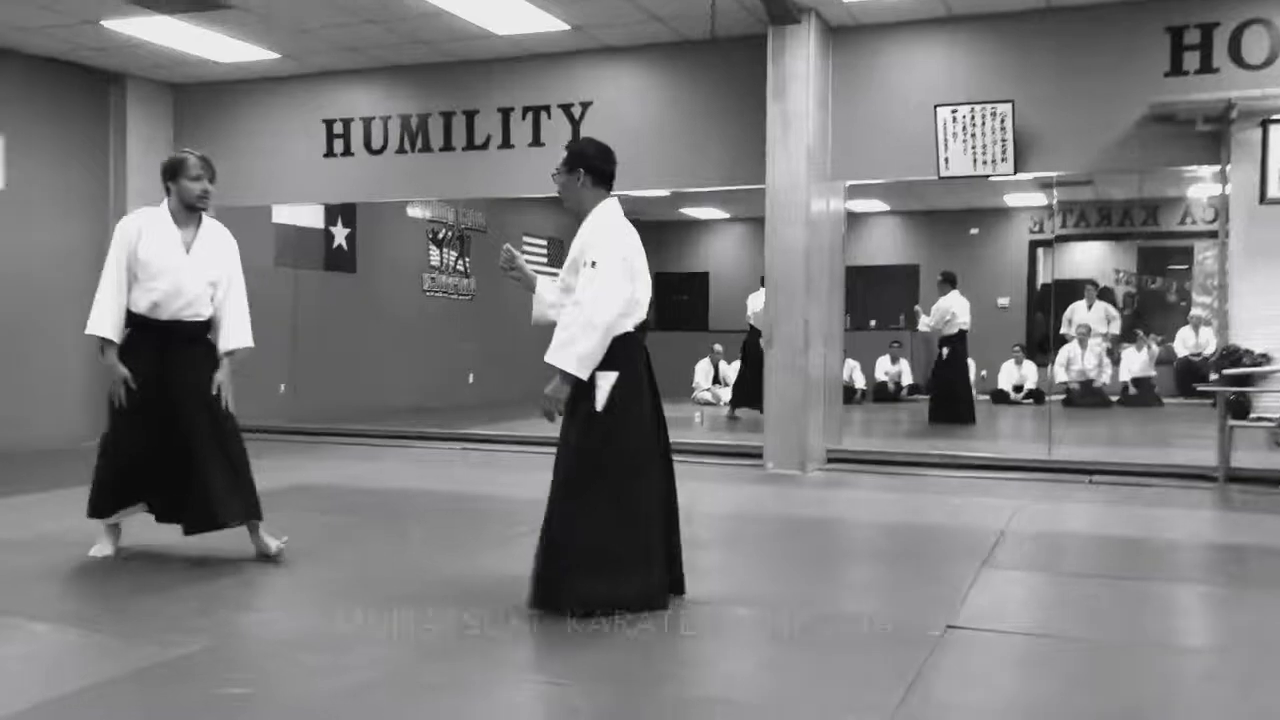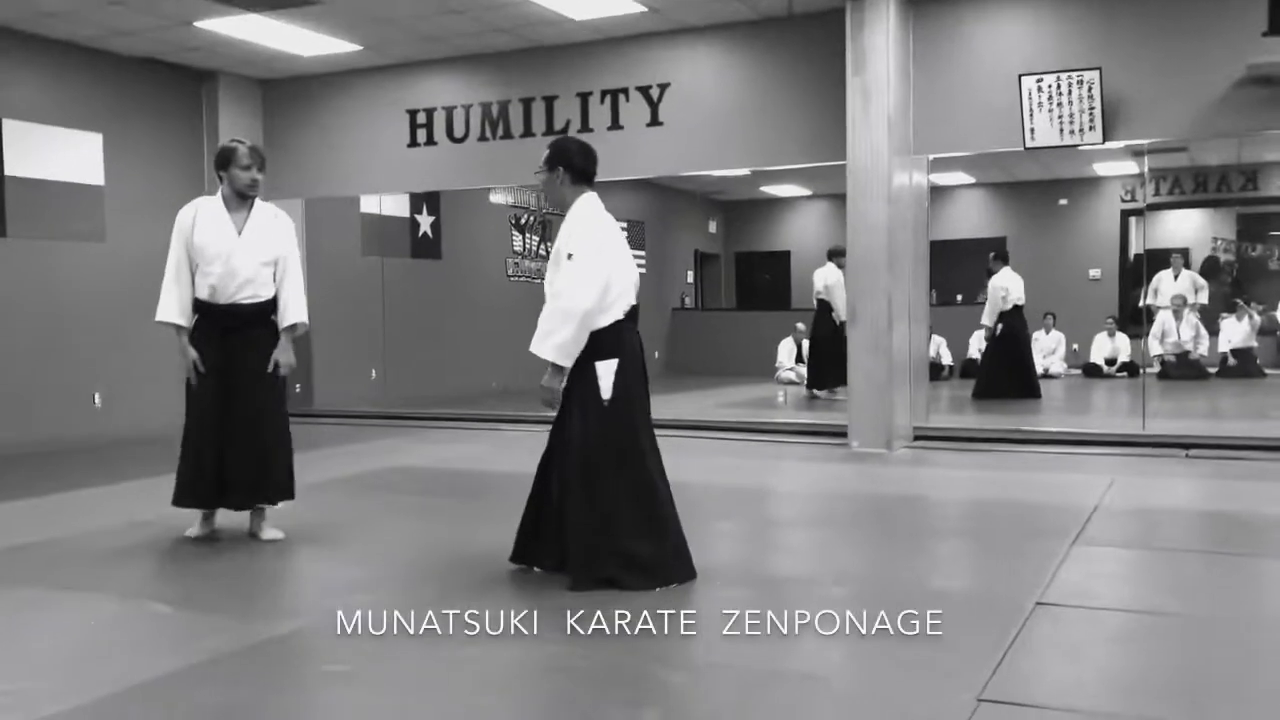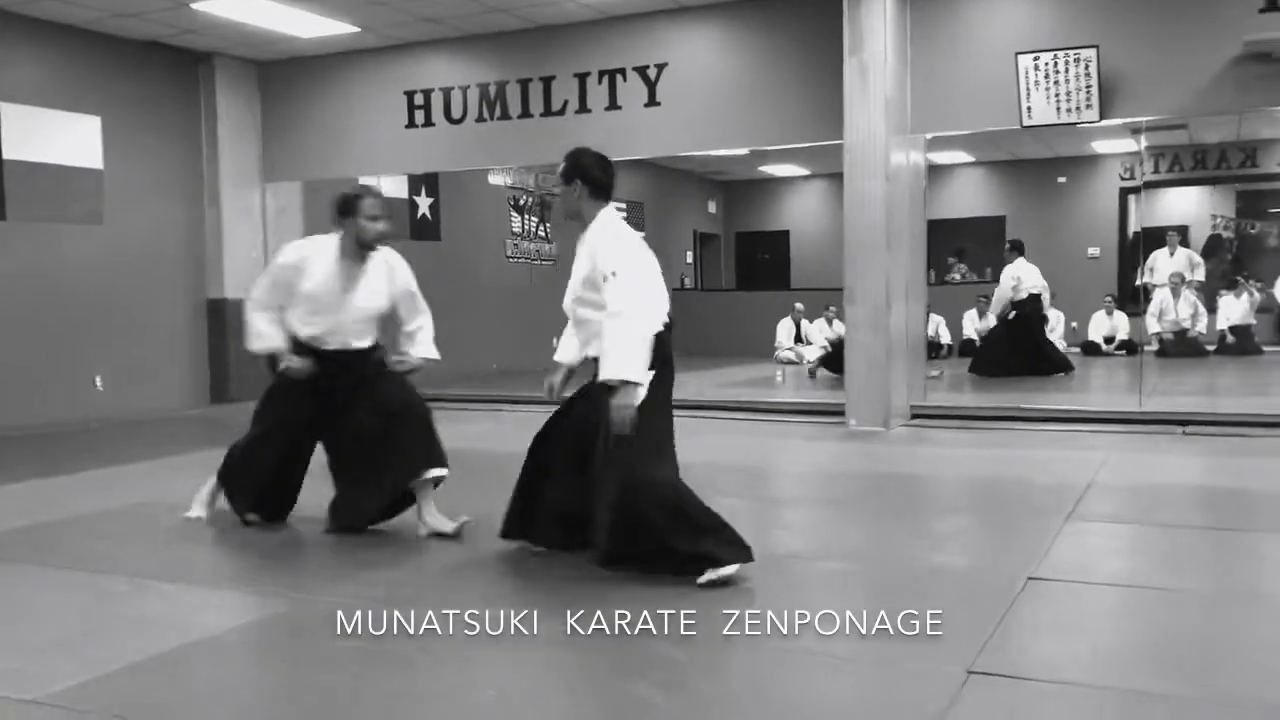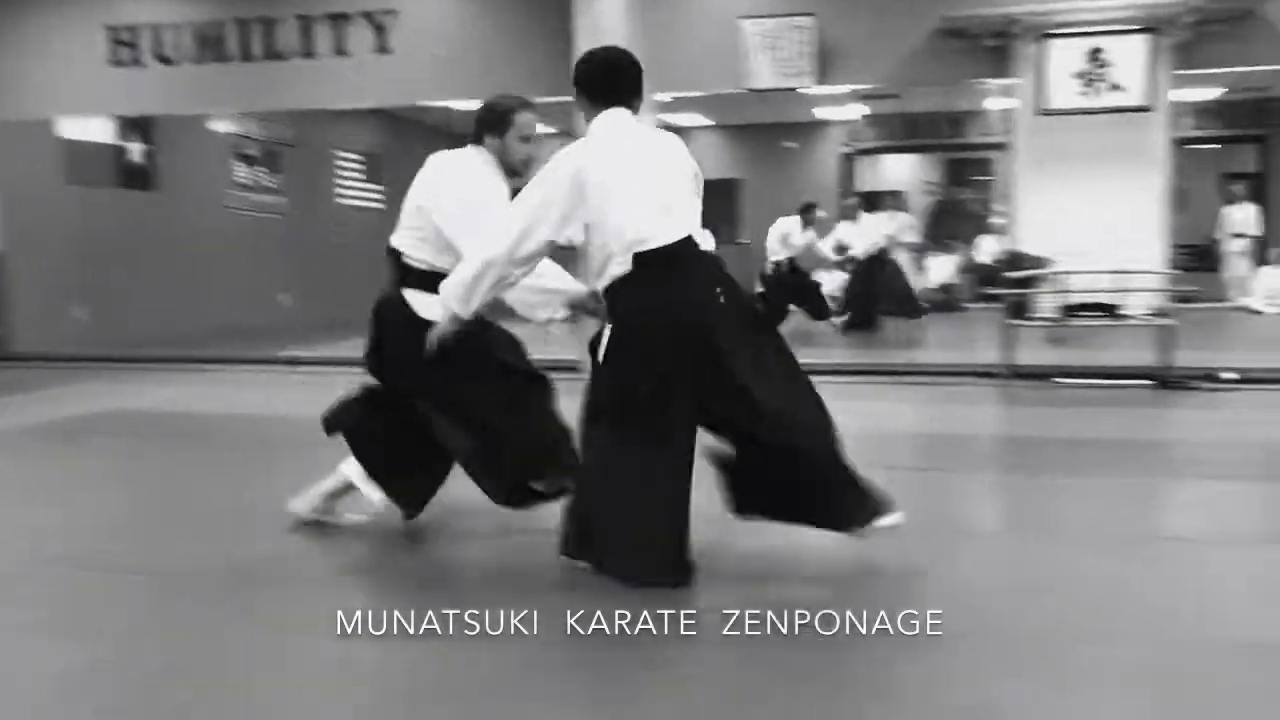
dt=0.7s
person 1, frame 1
left shoulder: (604, 231)
right shoulder: (604, 229)
left elbow: (596, 312)
right elbow: (579, 300)
left wrist: (563, 376)
right wrist: (528, 279)
left hip: (608, 370)
right hip: (615, 369)
left knee: (593, 481)
right knee: (620, 480)
left ankle: (600, 589)
right ankle: (634, 584)
person 1, frame 2
left shoulder: (583, 224)
right shoulder: (591, 220)
left elbow: (575, 302)
left wrist: (556, 367)
right wrist: (564, 364)
left hip: (604, 356)
right hip: (602, 353)
left knee: (619, 462)
right knee: (575, 458)
left ankle: (657, 564)
right ankle: (562, 552)
person 1, frame 3
left shoulder: (613, 240)
right shoulder: (596, 239)
left elbow: (631, 316)
left wrist: (626, 386)
right wrist: (565, 365)
left hip: (634, 369)
right hip: (618, 367)
left knee: (635, 466)
right knee: (563, 442)
left ankle: (717, 550)
right ankle: (559, 528)
person 1, frame 4
left shoulder: (571, 163)
right shoulder: (671, 148)
left elbow: (508, 245)
left wrist: (452, 312)
left hip: (638, 304)
right hip: (705, 284)
left knee: (620, 430)
right knee: (774, 400)
left ankle: (623, 550)
right ankle: (855, 507)
person 2, frame 1
left shoulder: (221, 238)
right shoulder: (135, 226)
left elbow: (231, 300)
right elbow: (113, 289)
left wrist: (226, 362)
right wrist: (111, 356)
left hip: (193, 346)
right hip: (142, 344)
left knee: (219, 437)
right knee: (126, 440)
left ankle: (255, 531)
right ankle: (110, 529)
person 2, frame 2
left shoulder: (277, 220)
right shoulder: (193, 215)
left elbow: (290, 281)
right elbow: (178, 279)
left wrist: (288, 339)
right wrist: (185, 340)
left hip: (260, 329)
right hip: (210, 330)
left knee: (265, 422)
right knee: (206, 423)
left ankle: (258, 515)
right ankle: (207, 512)
person 2, frame 3
left shoulder: (392, 266)
right shoulder: (302, 256)
left elbow: (417, 317)
right elbow: (262, 307)
left wrist: (418, 354)
right wrist: (284, 355)
left hip: (361, 364)
right hip: (306, 364)
left knee: (404, 414)
right knee: (271, 439)
left ankle: (427, 513)
right ankle: (213, 492)
person 2, frame 4
left shoulder: (447, 166)
right shoulder: (472, 185)
right wrist: (572, 287)
left hip: (414, 308)
right hip: (424, 312)
left knee: (415, 422)
right knee: (509, 398)
left ankle: (322, 498)
right ankle: (566, 491)
